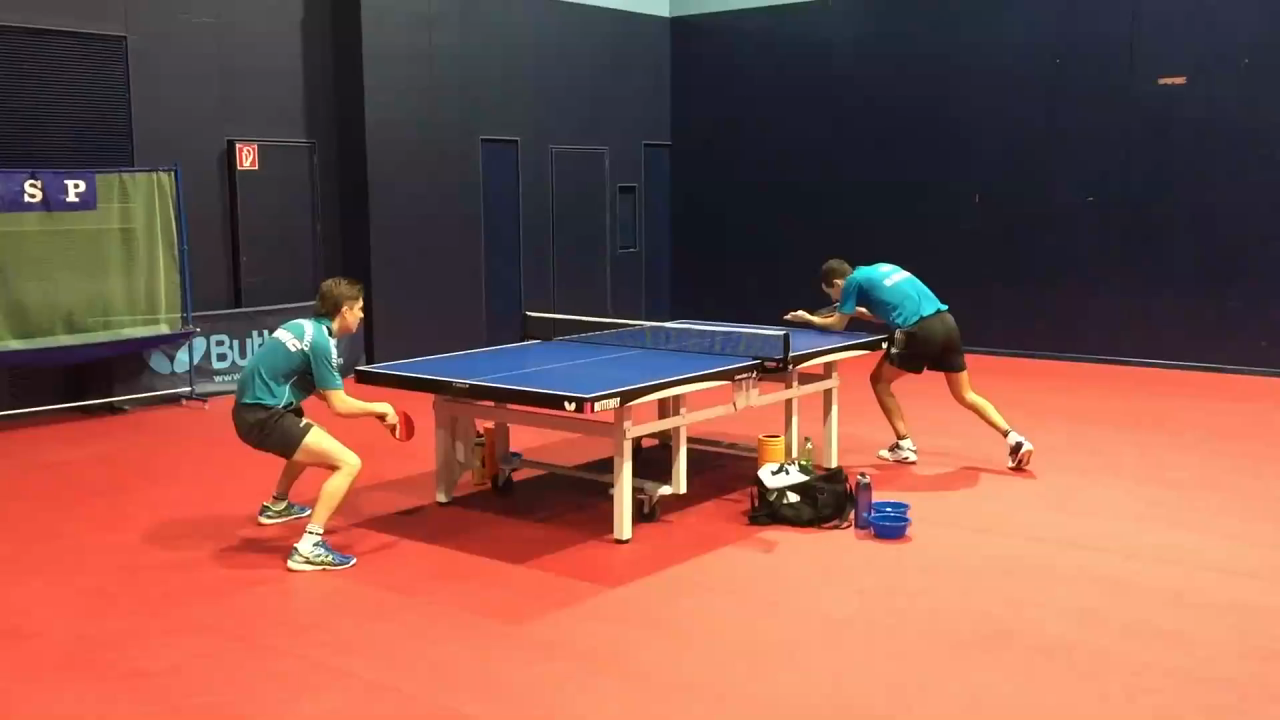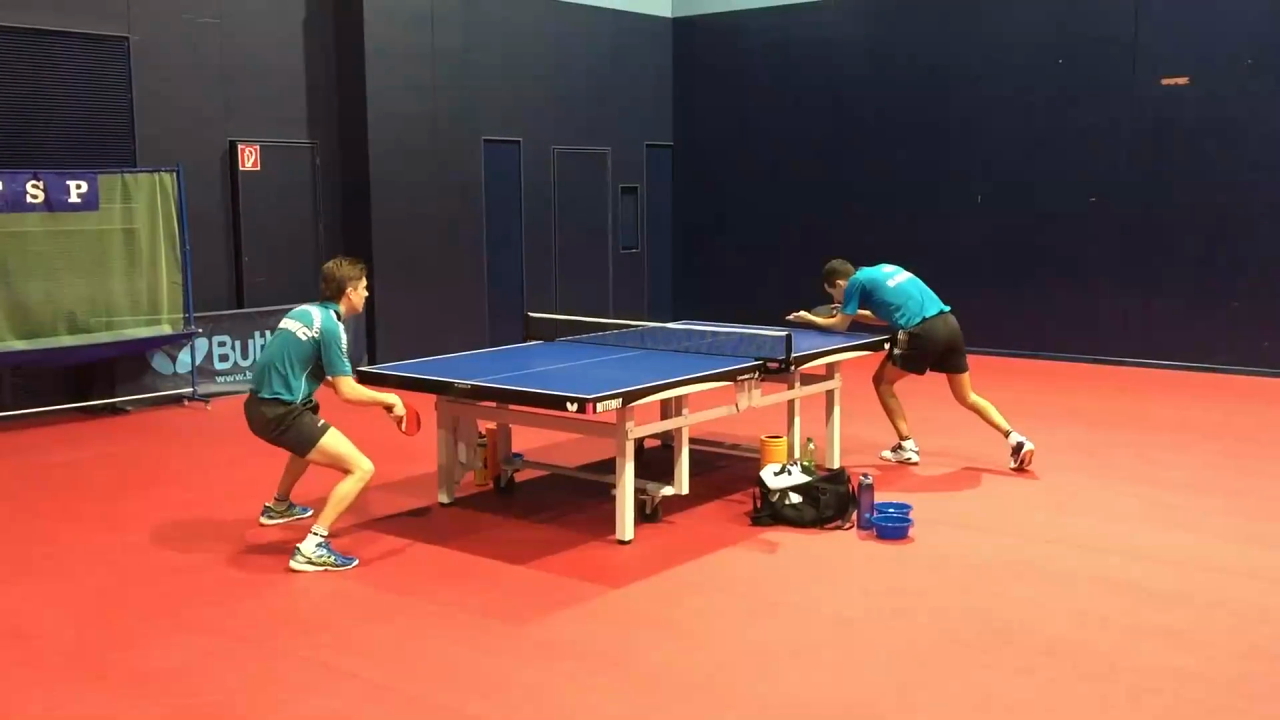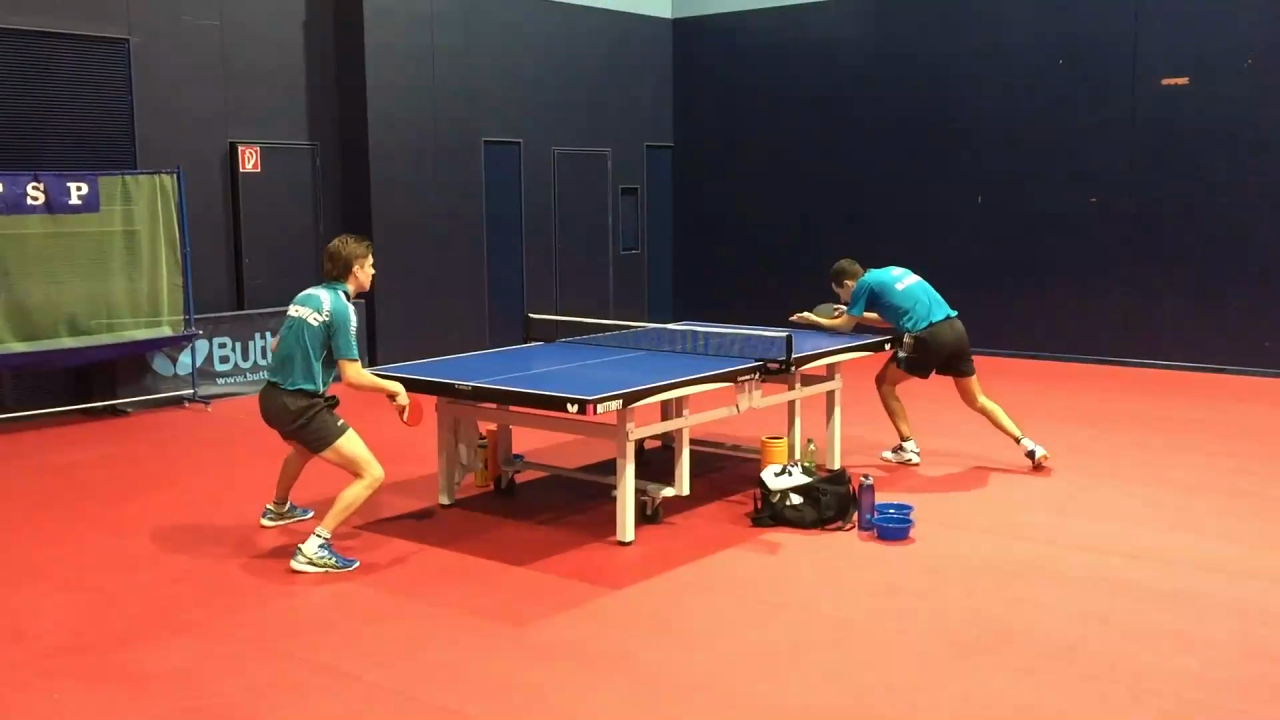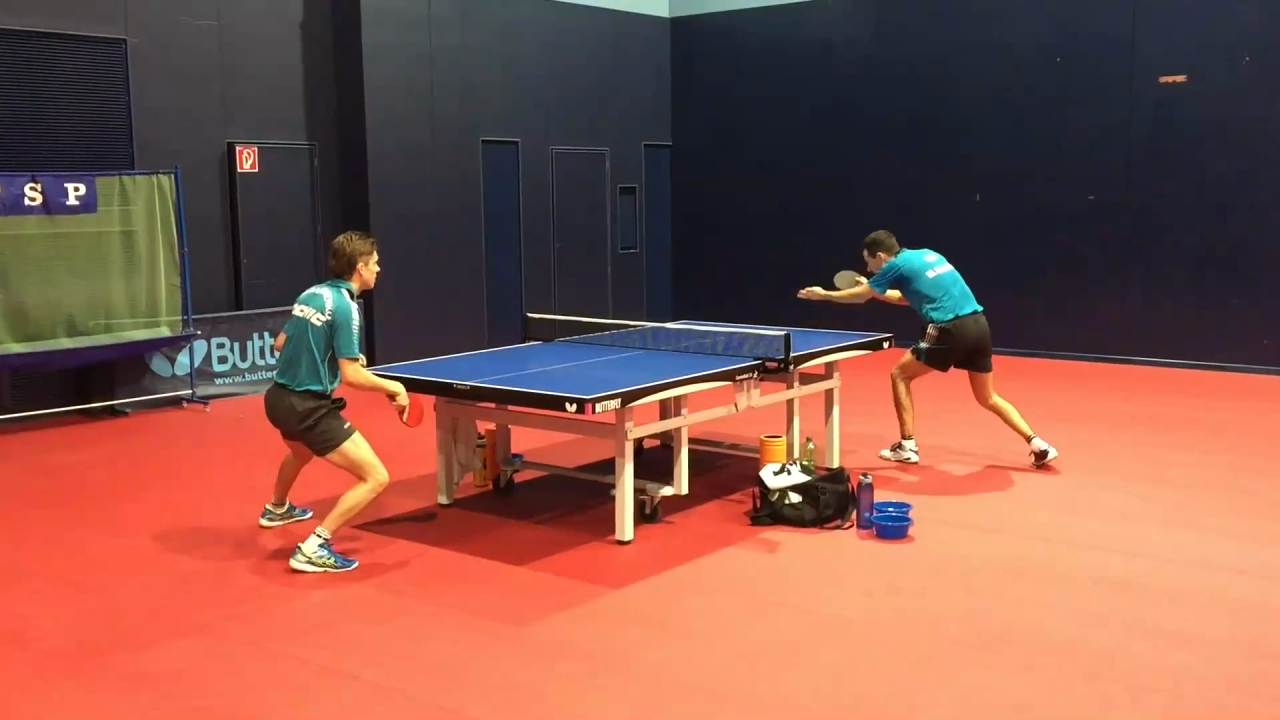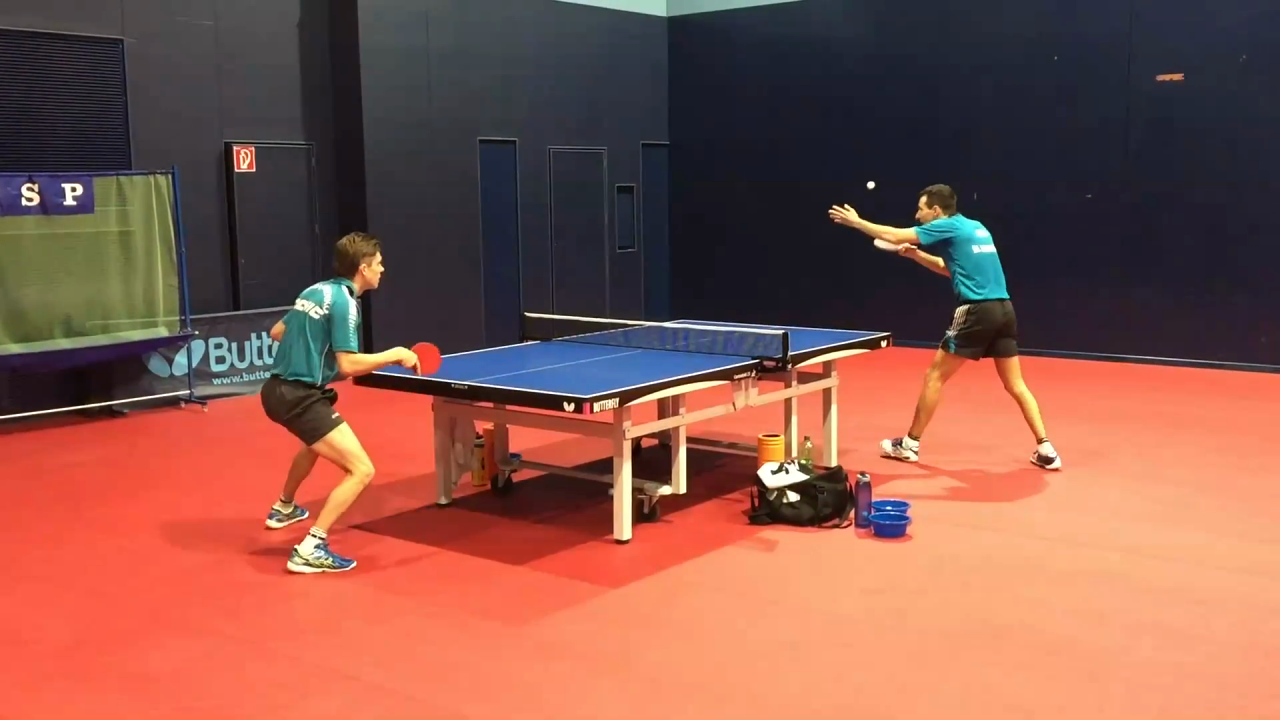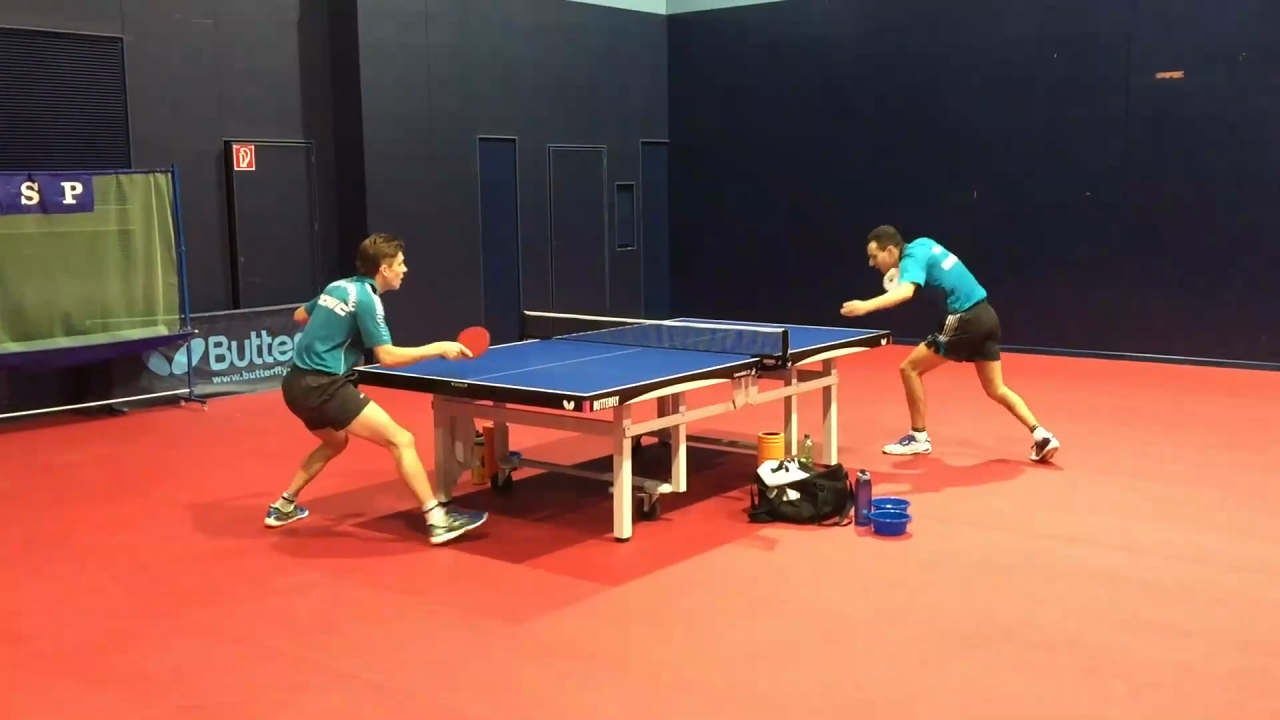
dt=0.4s
person 1, frame 1
left shoulder: (301, 325)
right shoulder: (321, 341)
right elbow: (339, 406)
left wrist: (323, 391)
right wrist: (380, 408)
left hip: (251, 410)
right hip: (263, 418)
left knee: (311, 439)
right knee: (348, 463)
left ankle: (277, 505)
right ankle: (309, 546)
person 1, frame 2
left shoulder: (303, 312)
right shoulder: (330, 326)
right elbow: (348, 392)
left wrist: (327, 377)
right wrist: (389, 399)
left hip: (260, 405)
right hip: (280, 413)
left knee: (313, 439)
right knee: (361, 469)
left ankle: (278, 506)
right ankle: (312, 547)
person 1, frame 3
left shoulder: (306, 296)
right shoulder: (340, 308)
left elbow: (278, 347)
right elbow: (352, 376)
right wrist: (393, 387)
left hip: (273, 397)
right hip: (301, 405)
left knee: (306, 447)
right knee: (371, 474)
left ankle: (278, 509)
right ankle: (314, 548)
person 1, frame 4
left shoulder: (310, 294)
right shoulder: (344, 307)
left elbow: (281, 344)
right elbow: (352, 375)
right wrist: (394, 387)
left hip: (279, 398)
right hip: (309, 407)
left knee: (301, 451)
right knee: (376, 478)
left ankle: (277, 509)
right ankle: (314, 547)
person 1, frame 5
left shoulder: (314, 290)
right shoulder: (343, 302)
left elbow: (277, 333)
right elbow: (349, 365)
right wrist: (396, 354)
left hip: (276, 390)
right hip: (300, 397)
left knee: (315, 443)
right knee: (361, 470)
left ankle: (283, 508)
right ankle: (311, 548)
person 1, frame 6
left shoulder: (337, 287)
right shoulder: (367, 299)
left elbow: (300, 316)
right elbow: (388, 357)
right wrist: (438, 348)
left hip: (296, 383)
right hip: (324, 386)
left knee: (335, 442)
right knee: (401, 441)
left ankle: (284, 505)
right ankle: (437, 520)
person 2, frame 1
left shoulder: (854, 280)
right shoulder: (882, 269)
left elbow: (837, 325)
left wrist: (808, 318)
right wrist: (853, 309)
left hip: (920, 332)
right hip: (946, 322)
left knee: (880, 381)
right knee: (965, 395)
left ankle: (904, 446)
right ankle: (1014, 439)
person 2, frame 2
left shoulder: (857, 281)
right shoulder: (885, 270)
left elbow: (839, 325)
left wrist: (810, 319)
right wrist: (853, 311)
left hip: (922, 333)
right hip: (948, 324)
left knee: (882, 382)
right knee: (967, 396)
left ankle: (906, 447)
right ankle: (1016, 439)
person 2, frame 3
left shoulder: (865, 283)
right shoulder: (893, 272)
left elbow: (845, 326)
left wrist: (815, 320)
right wrist: (855, 313)
left hip: (928, 337)
right hip: (955, 329)
left knee: (885, 382)
right knee: (976, 400)
left ankle: (907, 447)
right ankle: (1027, 445)
person 2, frame 4
left shoulder: (897, 265)
right shoulder: (926, 255)
left elbow: (860, 296)
left wrist: (824, 295)
right wrist: (871, 288)
left hip: (950, 329)
right hip: (978, 324)
left knee: (900, 375)
right knee: (988, 398)
left ankle: (907, 446)
right ankle: (1037, 445)
person 2, frame 5
left shoulder: (948, 226)
right shoulder: (975, 227)
left elbow: (896, 236)
left wrist: (857, 222)
right wrist: (917, 254)
left hip: (976, 311)
right hip: (1004, 310)
left knee: (935, 376)
right knee: (1015, 385)
left ankle: (910, 444)
right ankle: (1045, 450)
person 2, frame 6
left shoulder: (914, 256)
right shoulder: (921, 245)
left elbow: (905, 292)
left wrist: (866, 306)
right wrist: (897, 271)
left hip: (966, 320)
right hip: (986, 316)
left knee: (909, 368)
right knee: (996, 389)
left ankle: (919, 437)
right ankle: (1041, 436)
